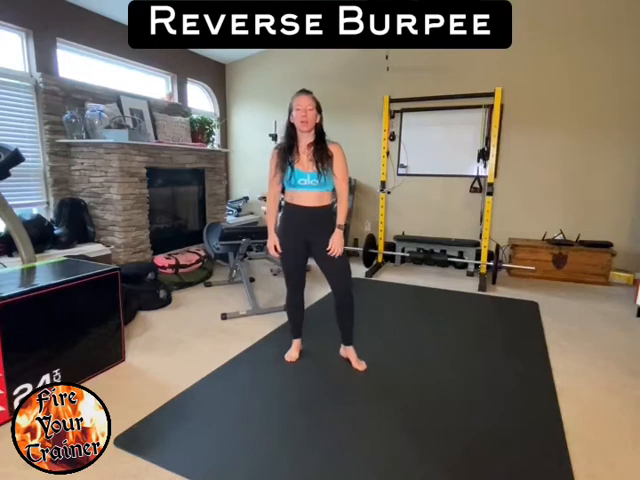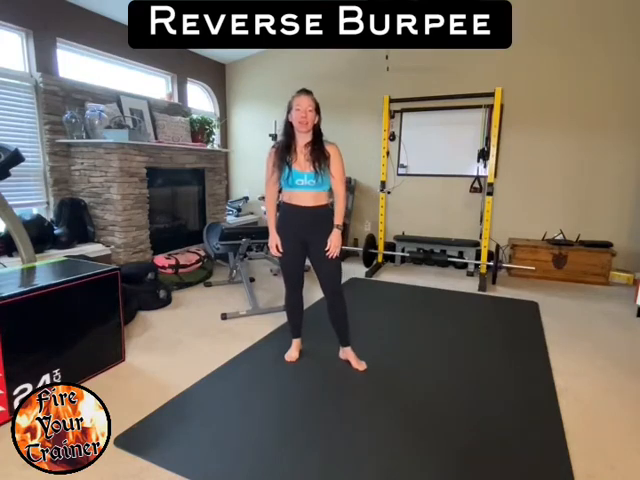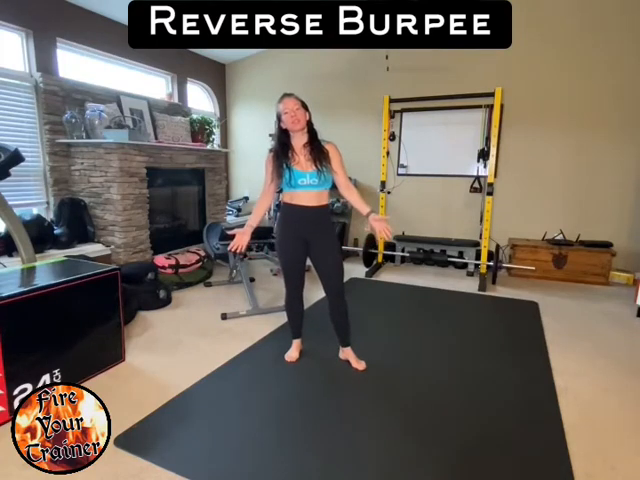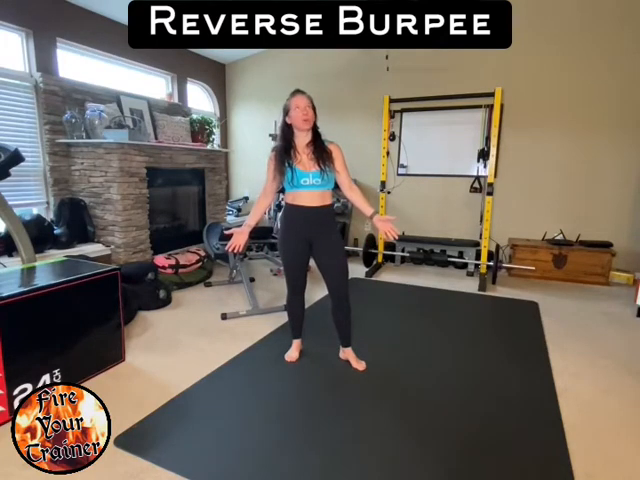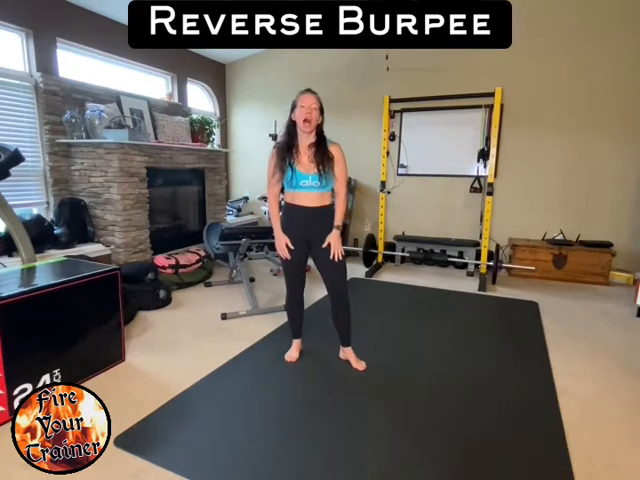
dt=1s
person 1, frame 1
left shoulder: (332, 151)
right shoulder: (281, 153)
left elbow: (343, 193)
right elbow: (273, 194)
left wrist: (339, 230)
right wrist: (271, 232)
left hip: (323, 222)
right hip: (292, 223)
left knee: (343, 287)
right knee: (294, 287)
left ankle: (347, 347)
right ankle: (296, 342)
person 1, frame 2
left shoulder: (329, 151)
right shoulder: (278, 152)
left elbow: (339, 193)
right elbow: (271, 194)
left wrist: (337, 230)
right wrist: (272, 231)
left hip: (320, 222)
right hip: (289, 223)
left knee: (333, 289)
right knee: (293, 287)
left ankle: (346, 348)
right ankle: (296, 342)
person 1, frame 3
left shoulder: (327, 150)
right shoulder: (276, 155)
left elbow: (345, 186)
right elbow: (267, 195)
left wrist: (370, 215)
right wrist: (249, 227)
left hip: (322, 223)
right hip: (290, 223)
left knee: (335, 288)
right knee: (293, 287)
left ankle: (346, 348)
right ankle: (296, 342)
person 1, frame 4
left shoulder: (330, 150)
right shoulder: (279, 154)
left elbow: (348, 187)
right elbow: (267, 194)
left wrist: (374, 215)
right wrist: (246, 226)
left hip: (325, 224)
right hip: (293, 224)
left knee: (339, 289)
right knee: (295, 288)
left ankle: (346, 349)
right ankle: (296, 342)
person 1, frame 5
left shoulder: (332, 151)
right shoulder: (280, 152)
left elbow: (341, 193)
right elbow: (272, 194)
left wrist: (337, 230)
right wrist: (278, 231)
left hip: (323, 222)
right hip: (292, 222)
left knee: (338, 289)
right knee: (294, 288)
left ankle: (346, 348)
right ankle: (296, 342)
